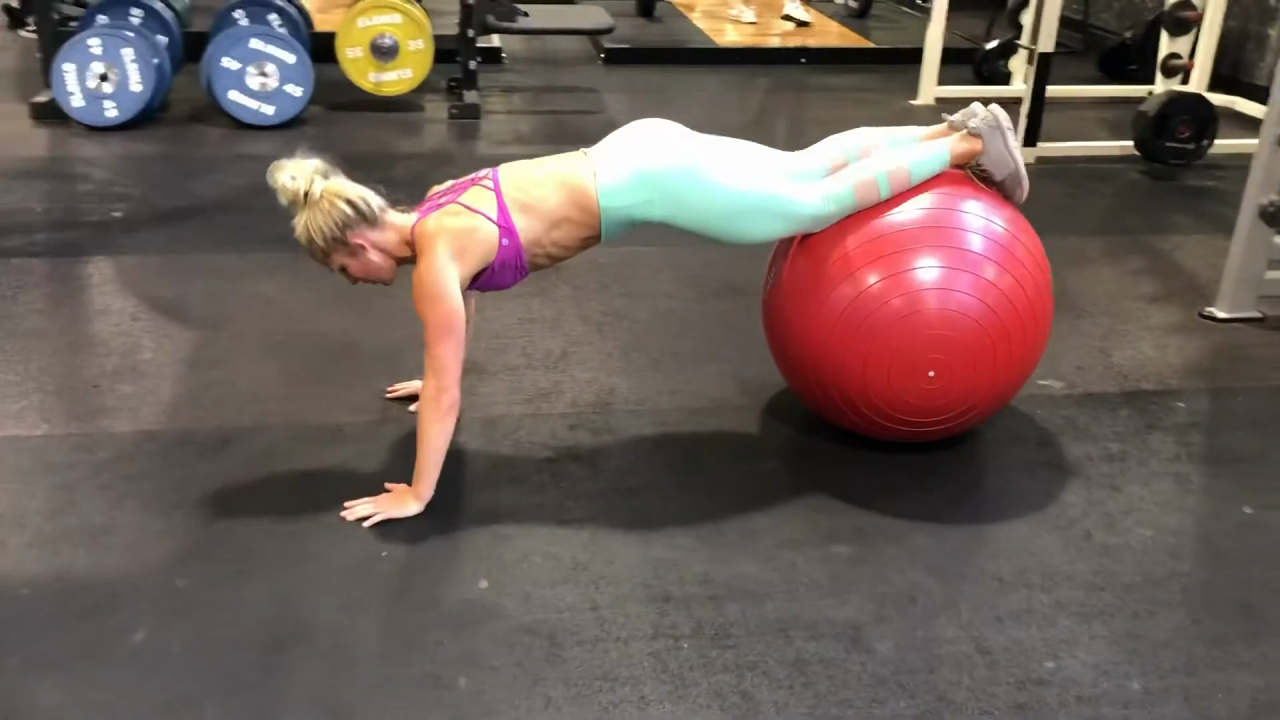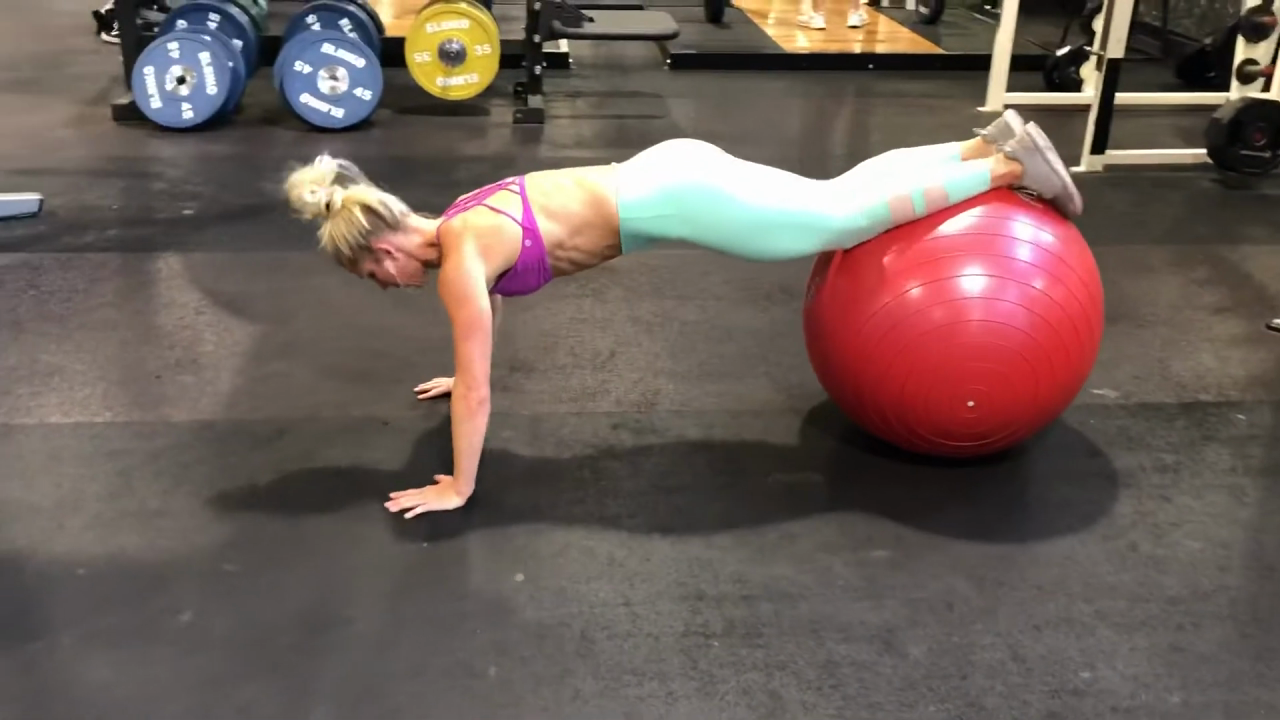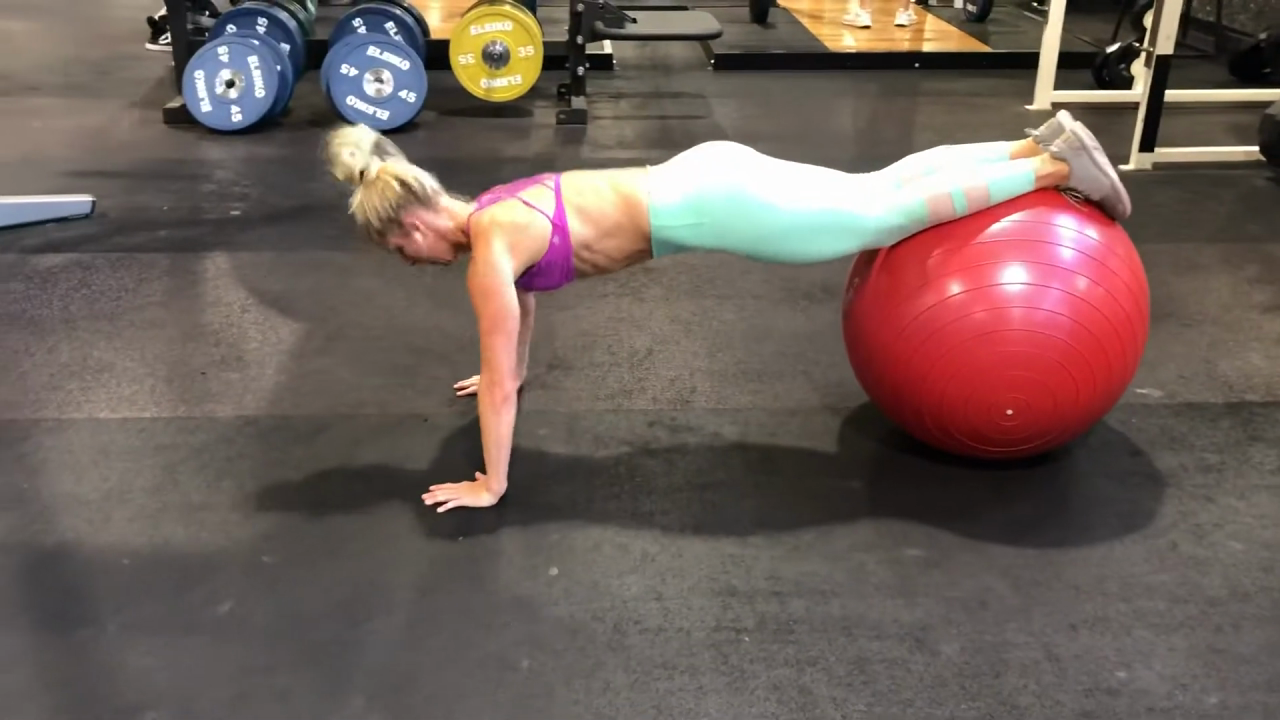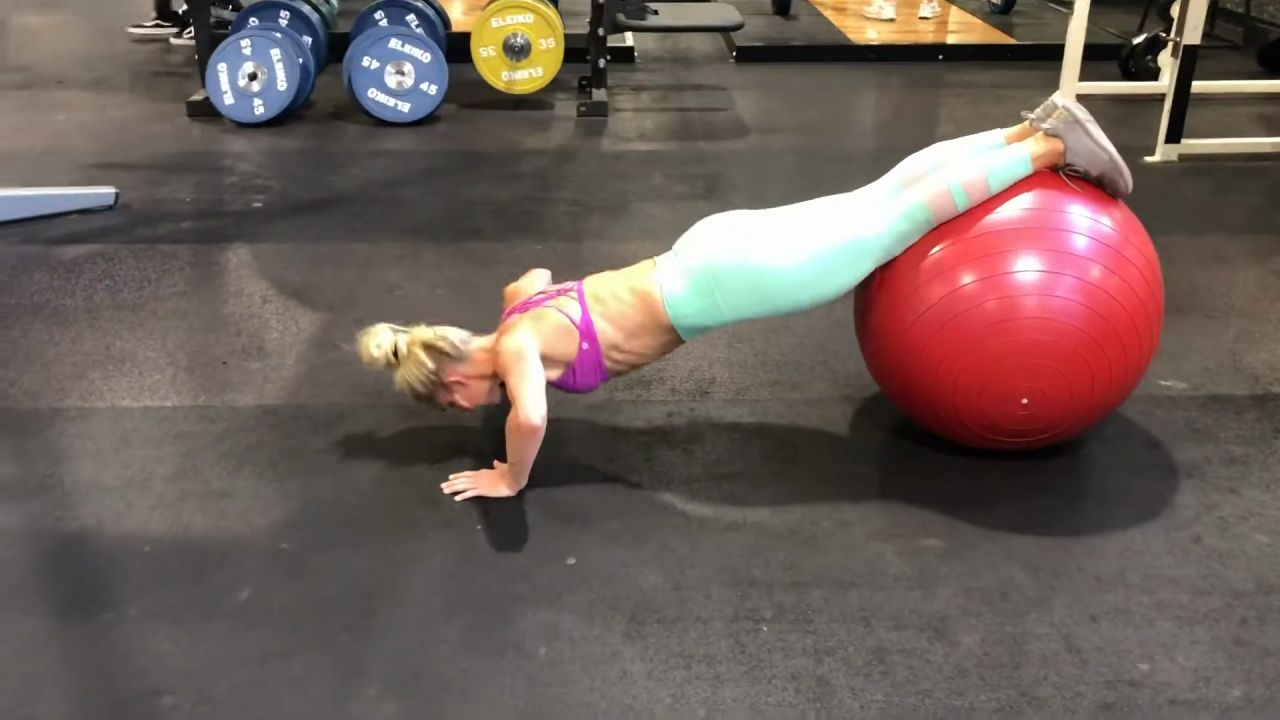
dt=0.5s
person 1, frame 1
left shoulder: (435, 253)
right shoulder: (432, 216)
left elbow: (443, 391)
right elbow: (468, 291)
left wrist: (416, 494)
right wrist: (441, 382)
left hip: (647, 182)
right hip: (640, 151)
left knee: (821, 203)
right knee: (804, 168)
left ankle: (971, 145)
right ankle: (952, 131)
person 1, frame 2
left shoulder: (459, 254)
right shoulder: (461, 226)
left elbow: (475, 390)
right elbow: (494, 299)
left wrist: (458, 489)
right wrist: (470, 375)
left hip: (669, 198)
right hip: (667, 171)
left knee: (849, 219)
right knee: (837, 197)
left ankle: (1011, 166)
right ankle: (989, 146)
person 1, frame 3
left shoulder: (486, 246)
right shoulder: (486, 215)
left elbow: (497, 388)
right elbow: (522, 287)
left wrist: (490, 486)
right wrist: (513, 368)
left hip: (700, 207)
right hip: (700, 181)
left knee: (882, 218)
right knee: (879, 191)
left ankle: (1057, 167)
right ankle: (1037, 146)
person 1, frame 4
left shoulder: (516, 345)
right shoulder: (518, 306)
left elbow: (530, 420)
right elbow: (542, 271)
left wrist: (510, 482)
left hip: (718, 281)
right hip: (714, 249)
left knee: (893, 225)
right knee: (878, 205)
left ankle: (1053, 148)
right ankle: (1035, 130)
